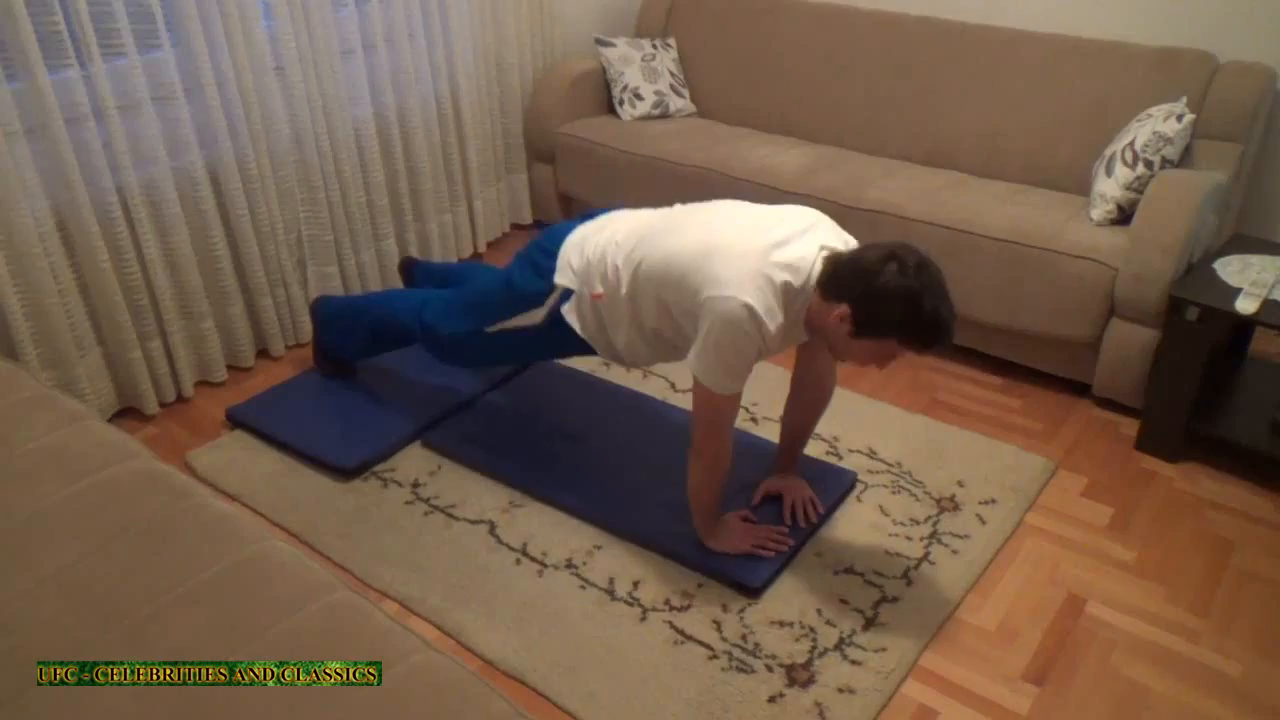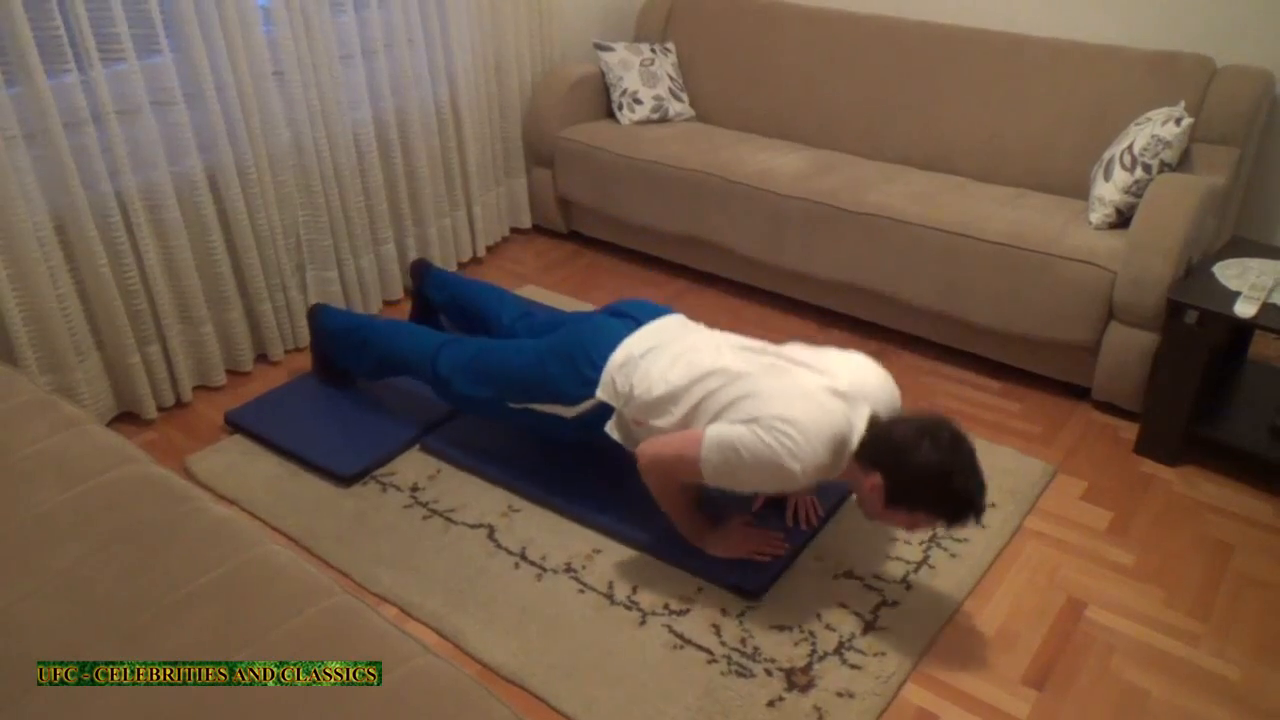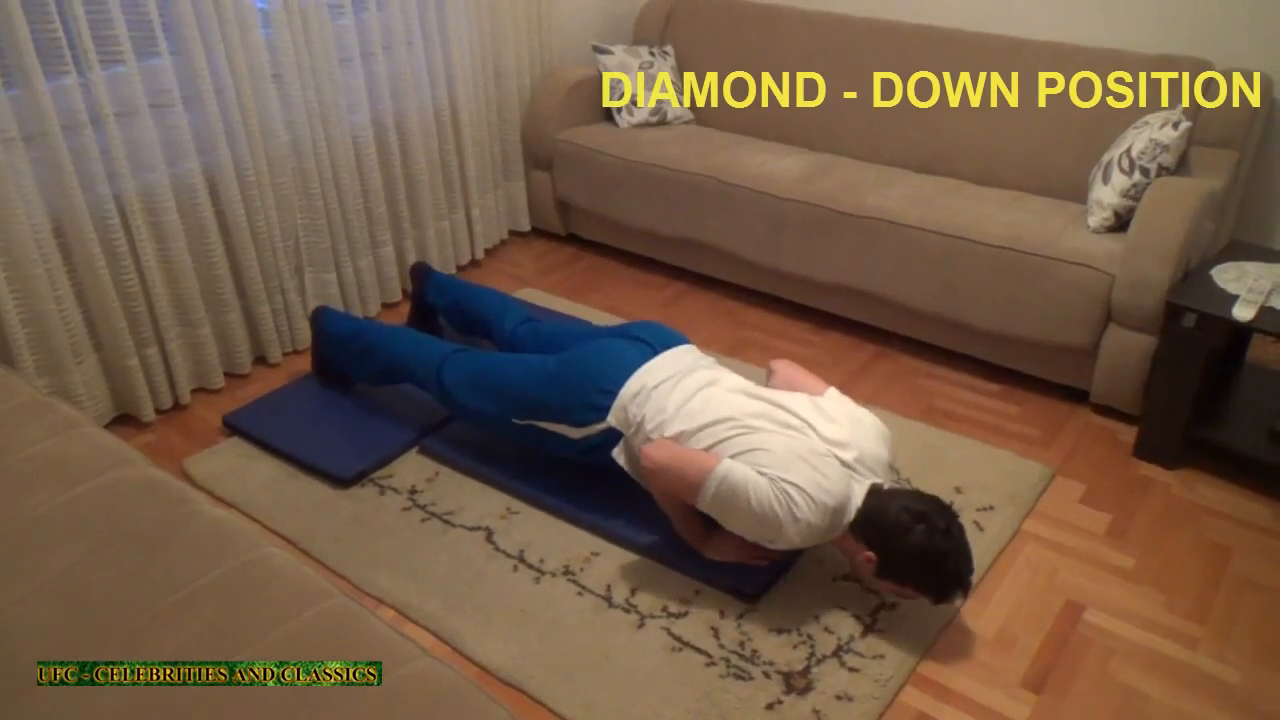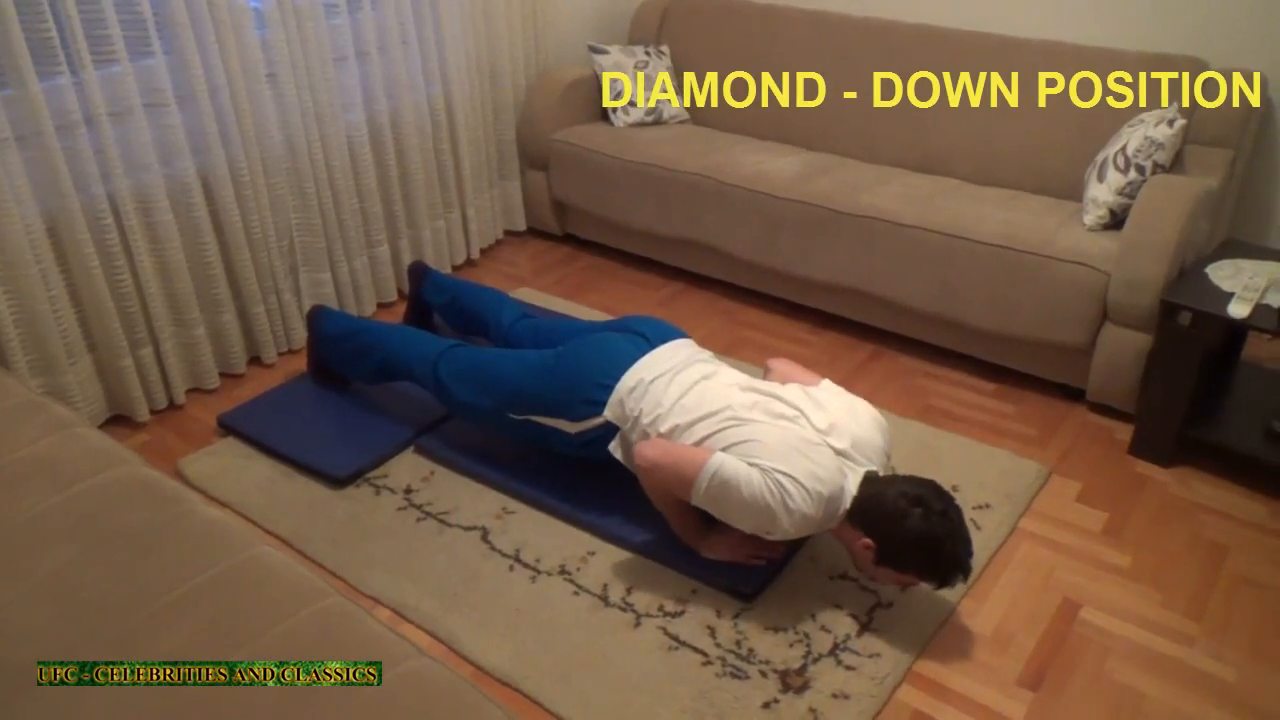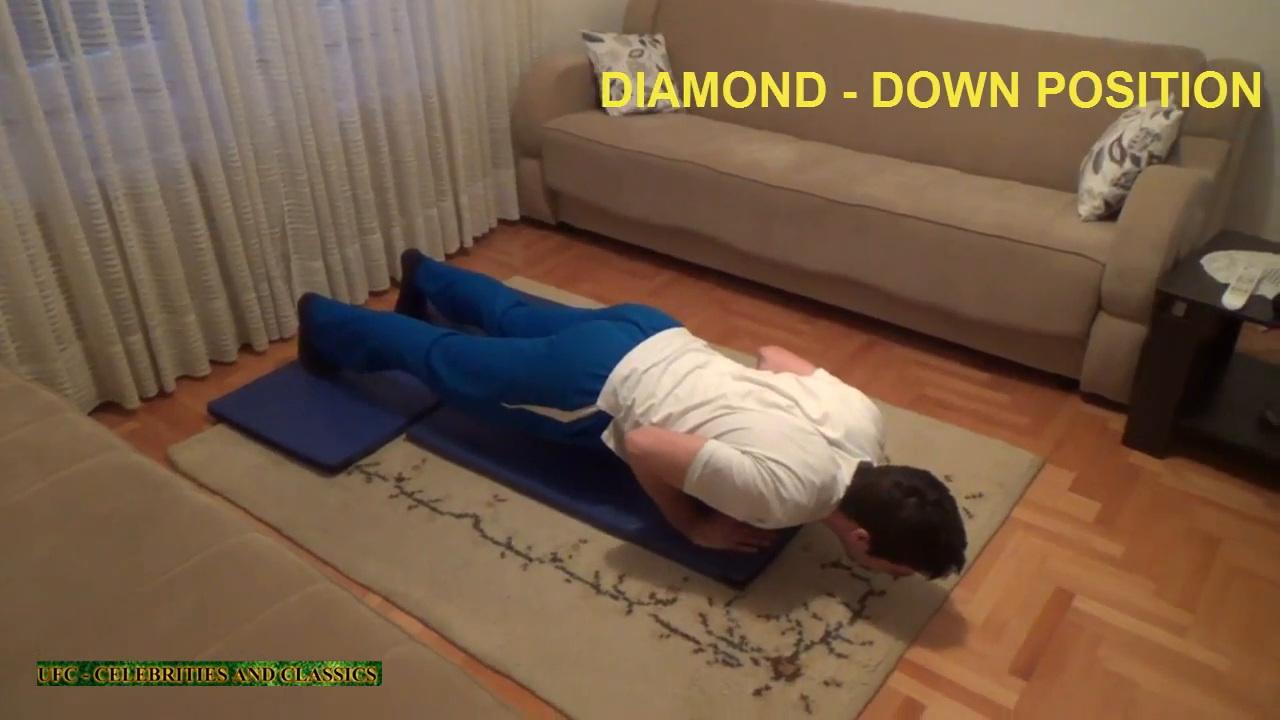
dt=0.5s
person 1, frame 1
left shoulder: (839, 262)
right shoulder: (745, 303)
left elbow: (816, 368)
right elbow: (710, 435)
left wrist: (786, 470)
right wrist: (712, 530)
left hip: (618, 244)
right hip: (572, 278)
left knee: (490, 291)
right knee: (446, 330)
left ankle: (425, 274)
right ankle: (337, 321)
person 1, frame 2
left shoulder: (878, 393)
right shoulder: (792, 447)
right elbow: (654, 458)
right wrist: (706, 537)
left hip: (656, 330)
right hip: (607, 378)
left knee: (523, 324)
right knee: (458, 371)
left ankle: (434, 286)
right ankle: (338, 331)
person 1, frame 3
left shoulder: (872, 441)
right shoulder: (791, 513)
left elbow: (784, 367)
right elbow: (656, 460)
right wrist: (706, 542)
left hip: (661, 355)
right hip: (608, 403)
left knee: (526, 334)
right knee: (459, 377)
left ankle: (434, 288)
right ankle: (339, 333)
person 1, frame 4
left shoulder: (869, 432)
right shoulder: (787, 502)
left elbow: (781, 364)
right elbow: (652, 459)
right wrist: (703, 539)
left hip: (658, 350)
right hip: (603, 397)
left knee: (520, 329)
right knee: (456, 374)
left ankle: (430, 287)
right ankle: (334, 334)
person 1, frame 5
left shoulder: (864, 420)
right shoulder: (781, 491)
left elbow: (773, 353)
right elbow: (643, 446)
right wrist: (695, 528)
left hip: (652, 339)
right hip: (598, 386)
left knee: (513, 318)
right knee: (447, 361)
left ankle: (424, 274)
right ankle: (326, 322)
